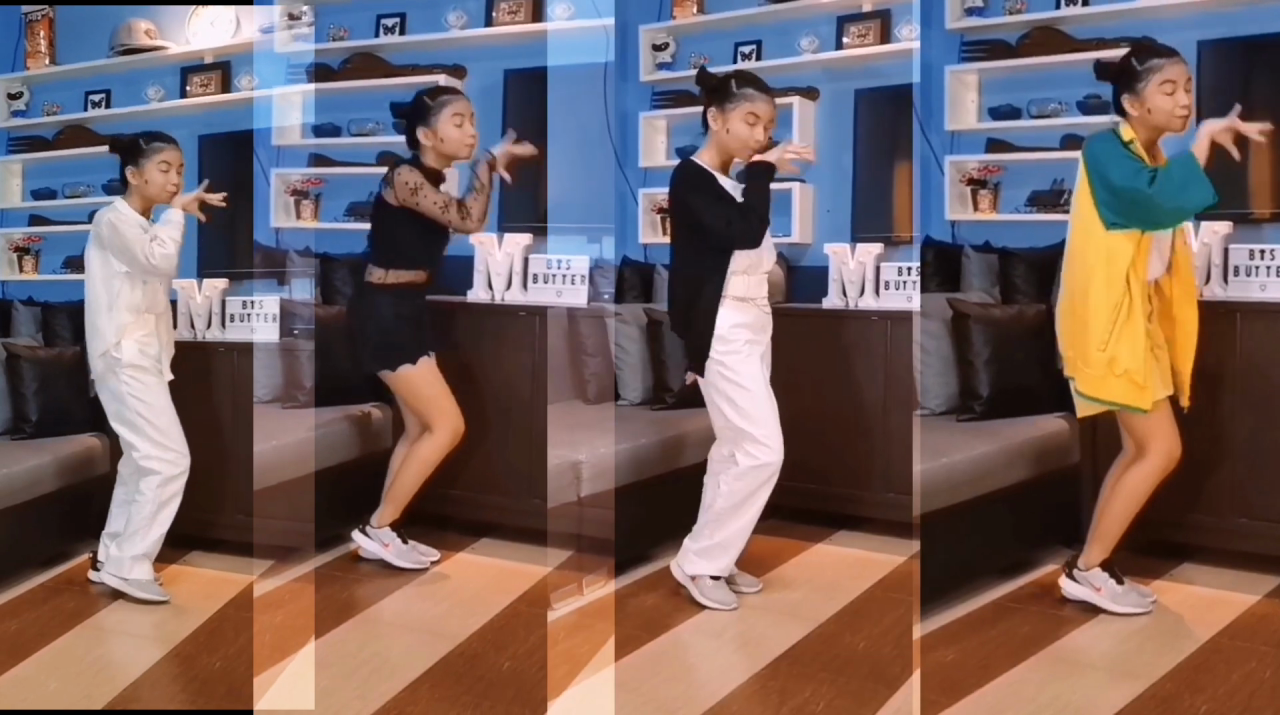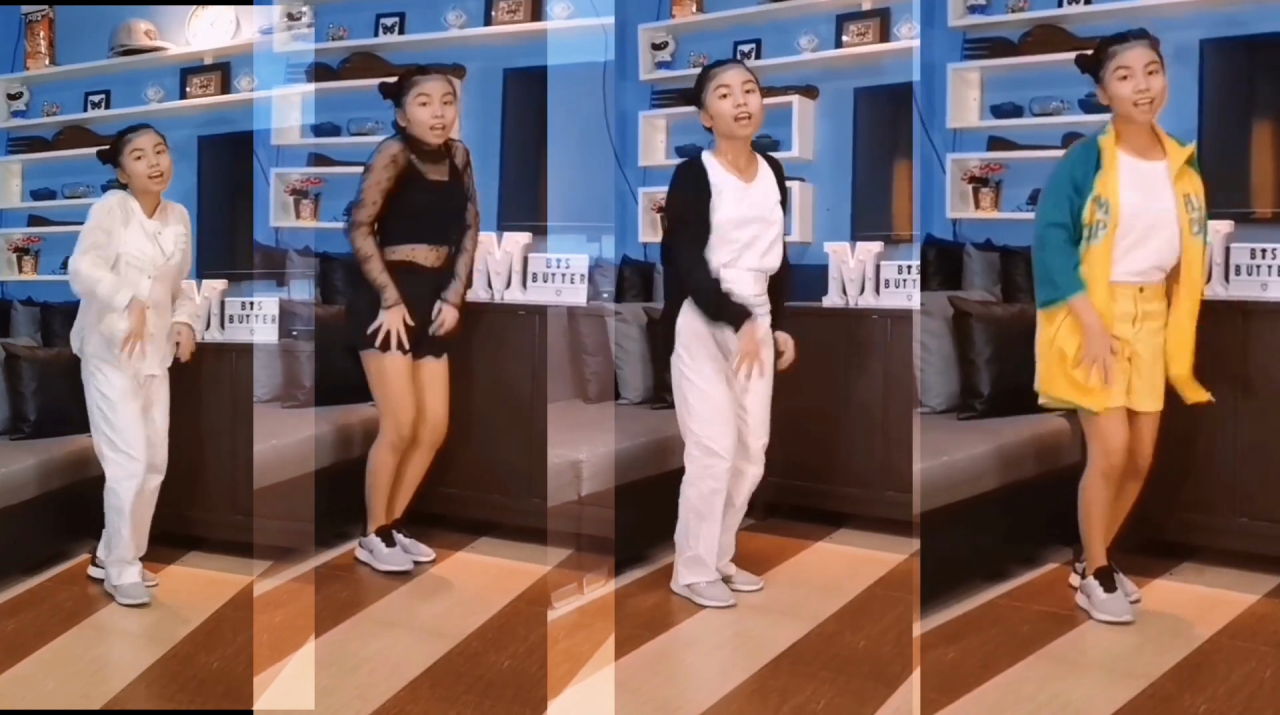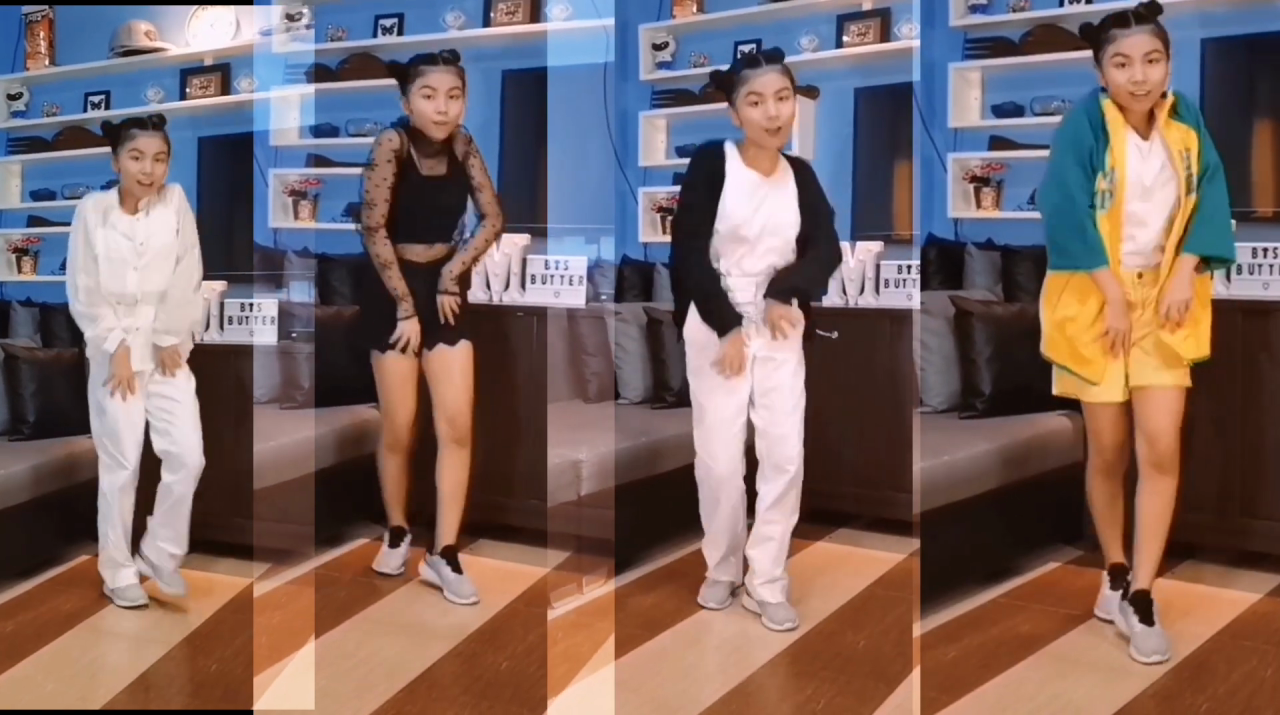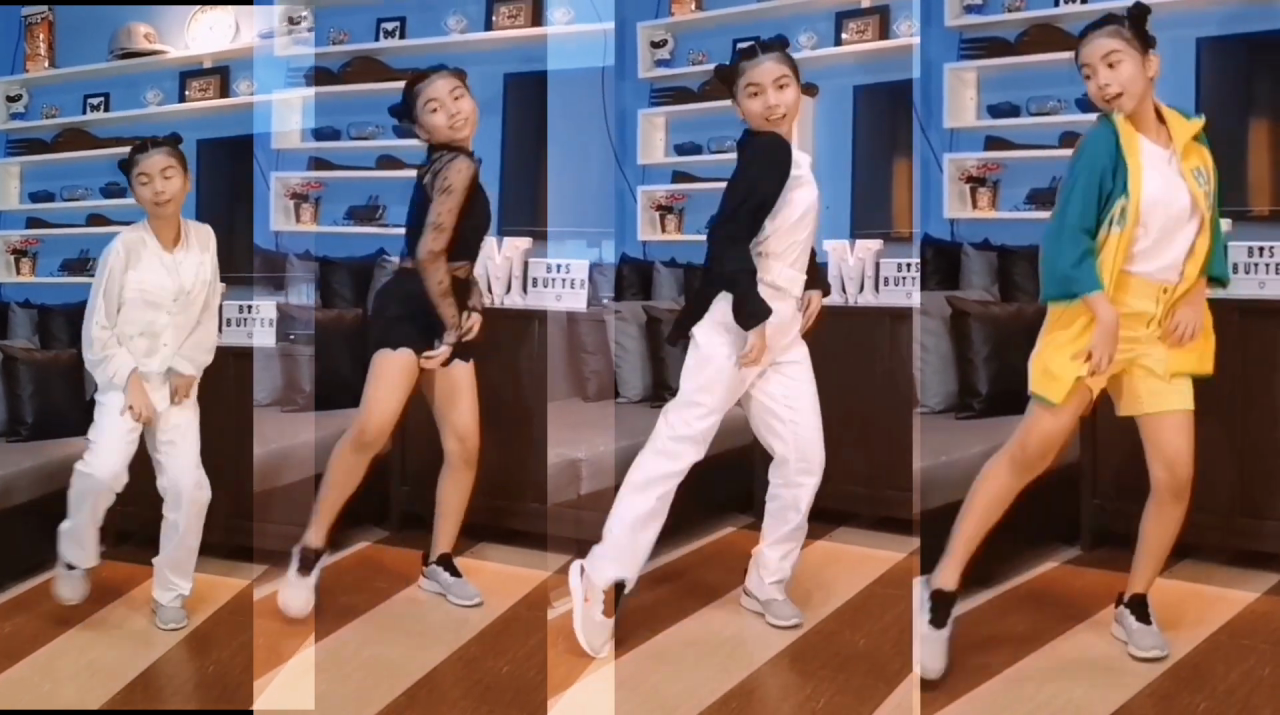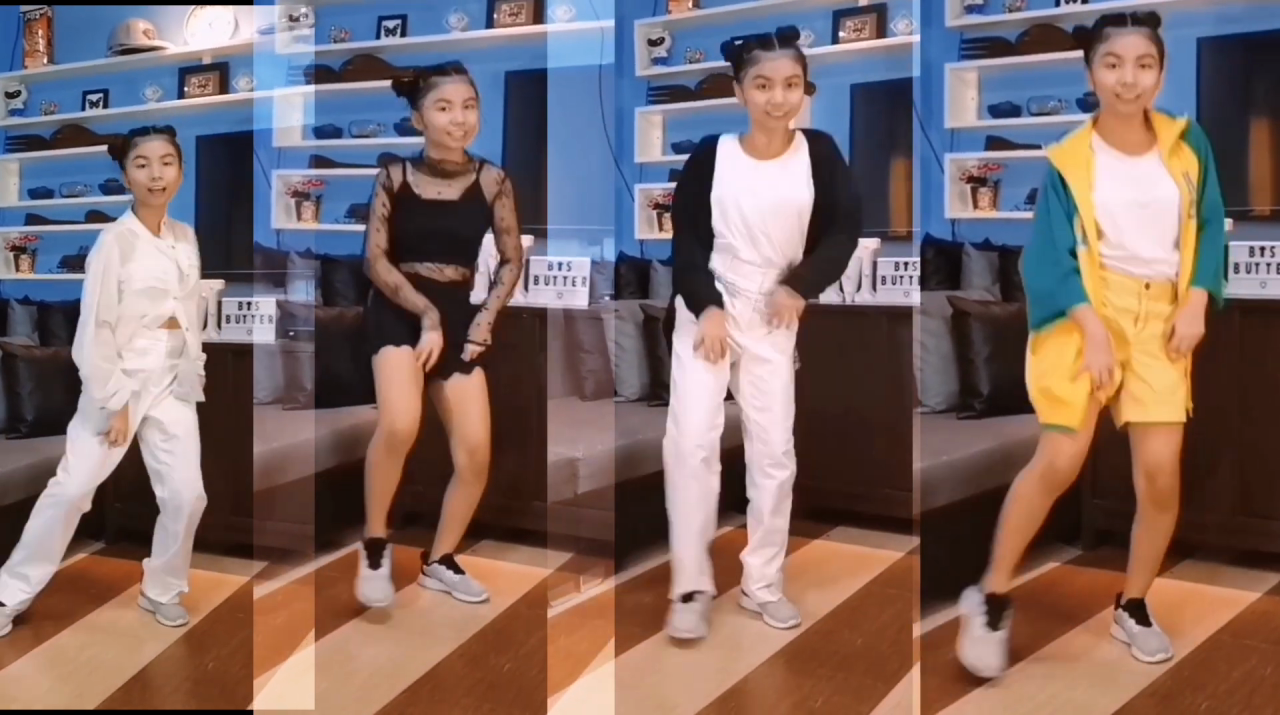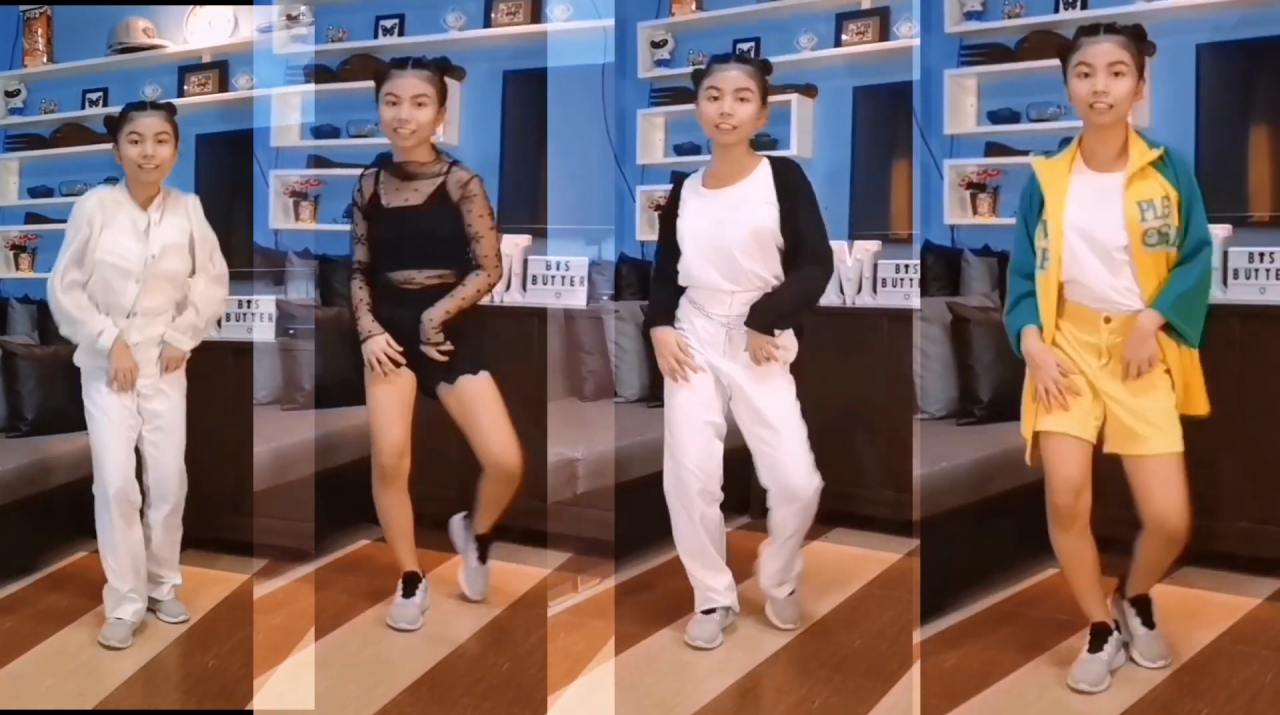
dt=0.4s
person 1, frame 1
left shoulder: (1154, 158)
right shoulder: (1107, 151)
right elbow: (1165, 201)
right wrist: (1206, 136)
left hip: (1139, 319)
right hip: (1111, 323)
left knee: (1140, 448)
right knee: (1162, 449)
left ankle: (1092, 565)
right ankle: (1087, 568)
person 1, frame 2
left shoulder: (1181, 162)
right shoulder: (1087, 159)
left elbow: (1188, 253)
right elbow: (1052, 239)
left wrist: (1182, 330)
right wrist: (1090, 319)
left hip: (1150, 322)
right hip: (1092, 322)
left knee: (1139, 458)
right knee: (1109, 453)
left ankle: (1094, 559)
right ankle: (1094, 573)
person 1, frame 3
left shoulder: (1184, 119)
right shoulder: (1086, 122)
left elbow: (1210, 197)
right elbow: (1065, 210)
left wrist: (1187, 270)
right wrist: (1111, 294)
left hip: (1163, 302)
right hip: (1095, 303)
left knee: (1161, 448)
right knee: (1108, 450)
left ankle: (1140, 595)
right ankle: (1115, 571)
person 1, frame 4
left shoulder: (1190, 140)
right shoulder: (1101, 146)
left elbow: (1206, 228)
right elbow: (1066, 241)
left wrist: (1199, 294)
right wrist: (1104, 317)
left hip: (1166, 326)
right hip: (1097, 316)
left knee: (1176, 474)
right knee: (1028, 452)
left ankle: (1133, 601)
right ankle: (941, 591)
person 1, frame 5
left shoulder: (1184, 143)
right shoulder: (1069, 161)
left elbow: (1208, 228)
right elbow: (1048, 256)
left wrist: (1195, 302)
right wrist: (1088, 332)
left hip: (1167, 321)
right hip: (1089, 318)
left knee: (1160, 479)
right knee: (1056, 464)
left ankle: (1132, 605)
right ankle: (992, 596)
person 1, frame 6
left shoulder: (1167, 169)
right shoulder: (1046, 180)
left elbow: (1196, 258)
right elbow: (1022, 273)
left wrist: (1152, 322)
right wrist: (1033, 346)
left hip: (1139, 353)
right hip: (1064, 348)
left knee: (1170, 519)
right knee: (1065, 499)
left ankle: (1136, 600)
right ankle: (1100, 630)
person 2, frame 1
left shoulder: (725, 182)
right shoulder: (691, 180)
right elbow: (745, 232)
right wrist: (762, 170)
left hip: (748, 324)
right hip: (725, 329)
left knee: (734, 450)
right knee: (760, 451)
left ankle: (715, 561)
right ankle: (699, 562)
person 2, frame 2
left shoulder: (772, 174)
right shoulder: (694, 174)
right elbow: (686, 263)
left wrist: (779, 322)
right wrist: (738, 321)
left hip: (756, 327)
right hip: (705, 328)
left knee: (749, 453)
right knee: (712, 454)
left ankle: (717, 556)
right ankle: (693, 570)
person 2, frame 3
left shoulder: (801, 175)
right shoulder: (713, 161)
left elbow: (824, 250)
right elbow: (689, 253)
left wrist: (788, 295)
right wrist: (725, 327)
left hip: (778, 326)
right hip: (717, 329)
left knee: (784, 456)
right knee: (720, 457)
left ankle: (765, 583)
right ankle: (725, 559)
person 2, frame 4
left shoulder: (787, 153)
right shoulder: (766, 150)
right elbow: (728, 240)
left wrist: (814, 281)
right wrist: (754, 321)
left hip: (783, 327)
right hip: (734, 324)
left knee: (805, 456)
right knee: (678, 441)
left ankle: (766, 581)
right ankle: (603, 575)
person 2, frame 5
left shoulder: (818, 150)
right shoulder: (711, 154)
left elbow: (845, 230)
right elbow: (685, 238)
left wrist: (801, 285)
right wrist: (704, 307)
left hip: (771, 321)
right hip: (707, 314)
left knee: (773, 455)
right knee: (691, 444)
left ankle: (764, 584)
right ankle: (690, 585)
person 2, frame 6
left shoulder: (784, 178)
right shoulder: (686, 188)
left elbow: (814, 267)
right elbow: (665, 268)
left wrist: (767, 321)
right wrist: (662, 326)
left hip: (757, 345)
right hip: (690, 344)
left knee: (796, 480)
right knee: (691, 480)
left ankle: (779, 580)
right ankle: (714, 598)
person 3, frame 1
left shoulder: (428, 178)
right shoulder: (406, 177)
right elbow: (468, 220)
right wrist: (490, 160)
left hip: (404, 311)
right hip: (386, 314)
left knee: (421, 429)
right knee: (447, 426)
left ankle: (385, 532)
right ankle: (379, 526)
person 3, frame 2
left shoulder: (458, 156)
right shoulder: (392, 154)
left elbow: (469, 228)
right elbow: (359, 227)
left wrist: (454, 296)
right wrist: (390, 297)
left hip: (428, 304)
right hip: (387, 303)
left knee: (433, 429)
right knee: (399, 428)
left ankle: (393, 525)
right ankle: (373, 535)
person 3, frame 3
left shoulder: (463, 146)
right shoulder: (390, 143)
left elbow: (493, 219)
right elbow: (373, 227)
left wrist: (451, 275)
right wrist: (405, 305)
left hip: (441, 297)
right hip: (392, 298)
left knee: (455, 430)
right knee: (398, 431)
left ankle: (443, 554)
right ankle: (396, 530)
person 3, frame 4
left shoulder: (451, 164)
right shoulder: (458, 166)
right elbow: (429, 254)
left wrist: (472, 303)
right wrist: (453, 322)
left hip: (443, 313)
right hip: (409, 309)
left knee: (466, 446)
right knee: (372, 429)
left ankle: (439, 561)
right ankle: (310, 550)
person 3, frame 5
left shoulder: (491, 178)
right shoulder: (395, 175)
left elbow: (512, 257)
right elbow: (375, 259)
left wrist: (483, 323)
right wrist: (426, 314)
left hip: (461, 316)
right hip: (399, 313)
left knee: (475, 456)
right knee: (398, 426)
left ankle: (440, 560)
right ankle: (375, 544)
person 3, frame 6
left shoulder: (460, 181)
right shoulder: (371, 181)
left elbow: (488, 267)
right elbow: (360, 268)
left wrist: (438, 314)
right wrist: (368, 330)
left hip: (447, 326)
right hip: (392, 325)
left knee: (505, 461)
right knee: (389, 462)
left ankle: (475, 529)
right ankle: (410, 579)
person 4, frame 1
left shoulder: (143, 225)
right shoulder: (113, 220)
right elbow: (161, 260)
right wrist: (178, 209)
left hip: (142, 359)
right hip: (126, 361)
left knee: (142, 462)
right knee: (169, 461)
left ankle: (110, 559)
right ankle: (128, 565)
person 4, frame 2
left shoulder: (179, 217)
right shoulder: (111, 208)
right elbow: (82, 270)
left wrist: (184, 320)
right wrist: (129, 302)
left hip: (153, 357)
right hip: (108, 355)
left knee: (153, 463)
right knee: (129, 463)
left ankle: (112, 557)
right ankle: (121, 570)
person 4, frame 3
left shoulder: (176, 203)
right shoulder: (92, 211)
left elbow: (188, 279)
right elbow: (82, 292)
left wrist: (173, 339)
right wrist: (117, 347)
left hip: (167, 353)
right hip: (113, 355)
left knee: (187, 456)
right knee: (120, 466)
left ankle: (161, 552)
right ankle: (119, 572)
person 4, frame 4
left shoulder: (203, 239)
right shoulder: (124, 250)
right elbow: (99, 328)
left wrist: (188, 369)
right wrist: (131, 380)
left hip: (177, 383)
right hip: (123, 378)
left knee: (190, 488)
right knee: (101, 472)
left ankle: (171, 592)
right ankle: (76, 555)
person 4, frame 5
left shoulder: (186, 237)
right shoulder: (115, 241)
right elbow: (93, 328)
left wrist: (191, 371)
right wrist: (114, 400)
left hip: (170, 382)
right hip: (114, 383)
left knee: (187, 494)
right knee: (71, 489)
left ankle: (162, 590)
person 4, frame 6
left shoulder: (187, 209)
right shoulder: (94, 205)
left elbow: (212, 282)
right elbow: (63, 287)
left wrist: (182, 340)
right wrist: (109, 341)
left hip: (163, 363)
right hip: (104, 359)
left knee: (168, 482)
right knee: (117, 485)
left ankle: (160, 587)
right ankle: (123, 607)
